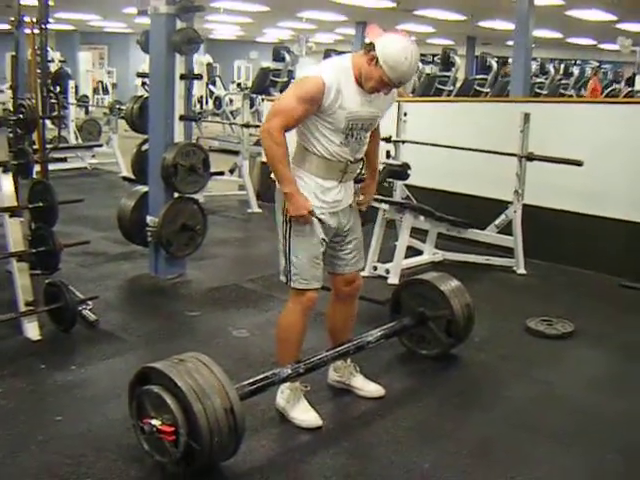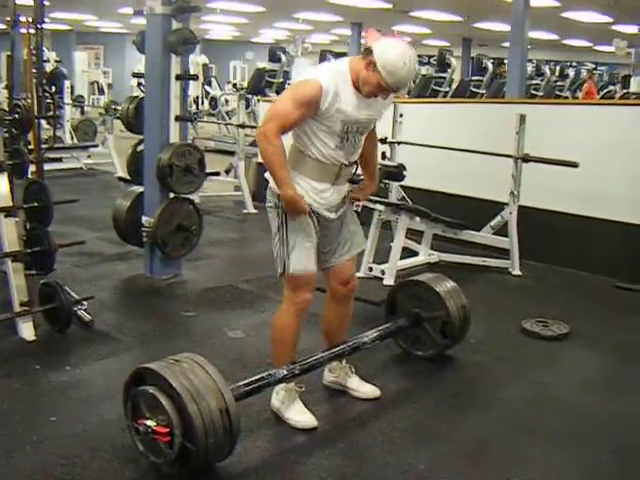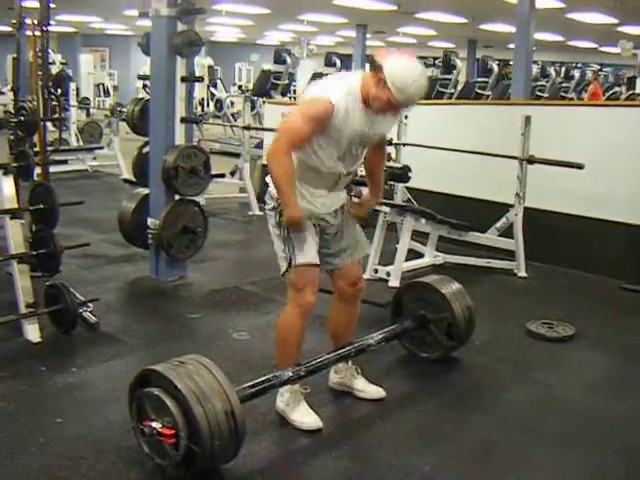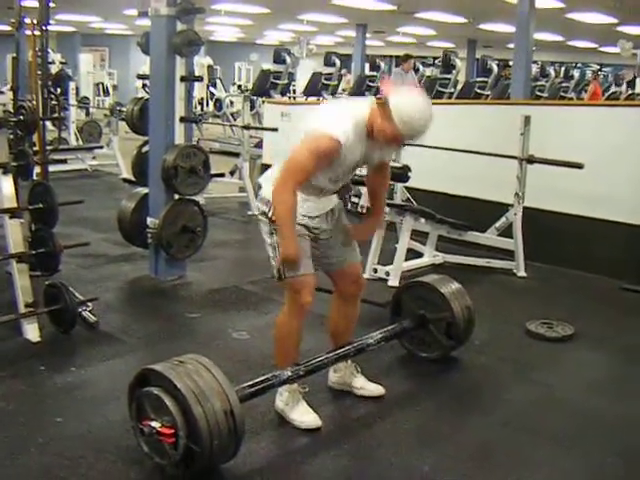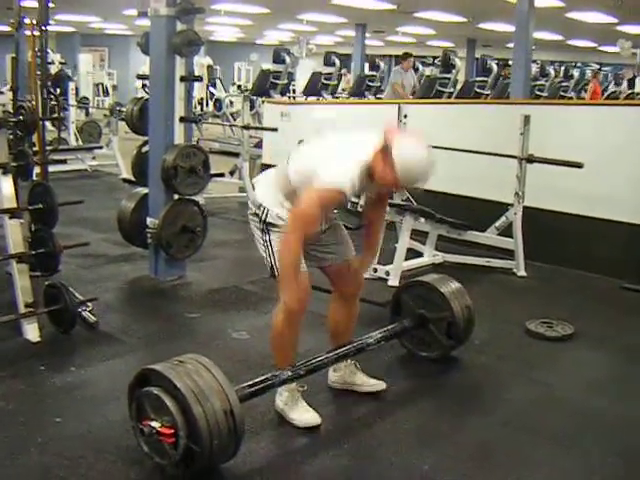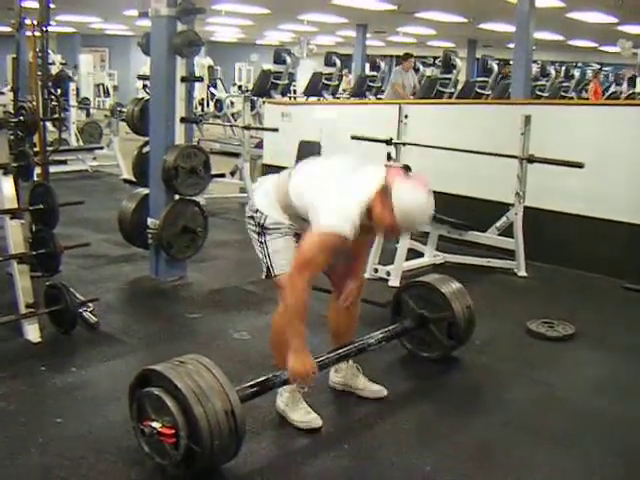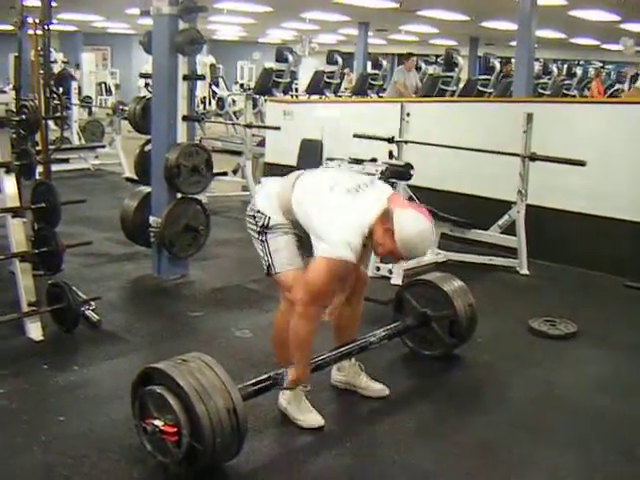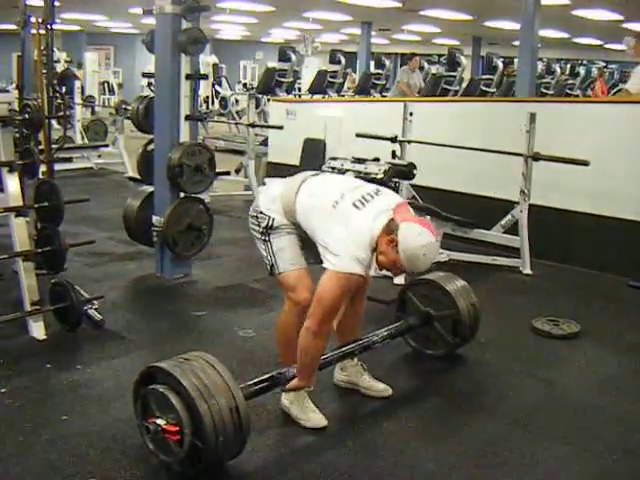
dt=0.1s
person 1, frame 1
left shoulder: (383, 92)
right shoulder: (321, 82)
right elbow: (271, 129)
left wrist: (372, 179)
right wrist: (290, 191)
left hip: (344, 199)
right hip: (306, 199)
left knee: (349, 286)
right knee: (304, 296)
left ankle: (341, 368)
right ankle: (288, 389)
person 1, frame 2
left shoulder: (378, 92)
right shoulder: (319, 84)
right elbow: (268, 132)
left wrist: (370, 179)
right wrist: (290, 191)
left hip: (335, 199)
right hip: (296, 197)
left knee: (344, 285)
right knee: (300, 295)
left ankle: (336, 369)
right ankle: (283, 391)
person 1, frame 3
left shoulder: (386, 106)
right shoulder: (329, 100)
right elbow: (279, 149)
left wrist: (375, 193)
right wrist: (291, 206)
left hip: (335, 202)
right hip: (296, 202)
left knee: (351, 286)
right knee: (304, 295)
left ankle: (343, 370)
right ankle: (289, 392)
person 1, frame 4
left shoulder: (385, 130)
right shoulder: (335, 134)
left elbow: (378, 169)
right elbow: (285, 183)
left wrist: (375, 216)
right wrist: (287, 243)
left hip: (324, 205)
right hip: (286, 203)
left knee: (351, 285)
right knee: (301, 296)
left ankle: (342, 371)
right ankle: (287, 392)
person 1, frame 5
left shoulder: (382, 161)
right shoulder: (339, 177)
left elbow: (377, 201)
right elbow: (295, 233)
left wrist: (369, 251)
right wrist: (289, 283)
left hip: (314, 213)
right hip: (276, 208)
left knee: (351, 283)
right knee: (298, 296)
left ankle: (342, 369)
right ankle: (287, 391)
person 1, frame 6
left shoulder: (391, 185)
right shoulder: (339, 220)
left elbow: (365, 229)
right elbow: (298, 280)
left wrist: (356, 275)
right wrist: (298, 352)
left hip: (306, 208)
right hip: (270, 211)
left knee: (350, 286)
right knee: (291, 294)
left ankle: (344, 370)
right ankle: (288, 392)
person 1, frame 7
left shoulder: (393, 204)
right shoulder: (341, 241)
right elbow: (307, 305)
left wrist: (344, 287)
right wrist: (299, 372)
left hip: (305, 203)
right hip: (270, 210)
left knee: (357, 283)
right knee: (294, 297)
left ankle: (345, 368)
right ankle: (290, 391)
person 1, frame 8
left shoulder: (398, 211)
right shoulder: (352, 255)
right elbow: (316, 325)
left wrist: (339, 300)
right wrist: (303, 383)
left hip: (307, 196)
right hip: (272, 211)
left knee: (358, 282)
right knee: (300, 295)
left ankle: (349, 368)
right ankle: (293, 393)
